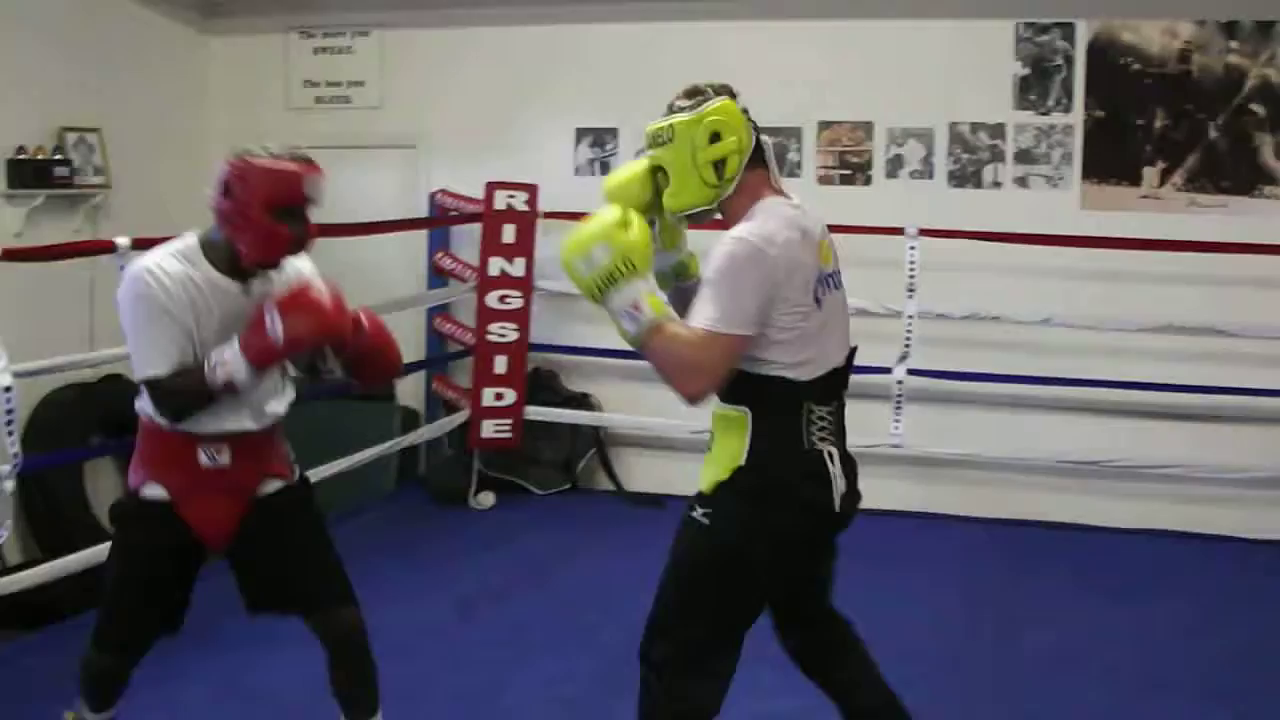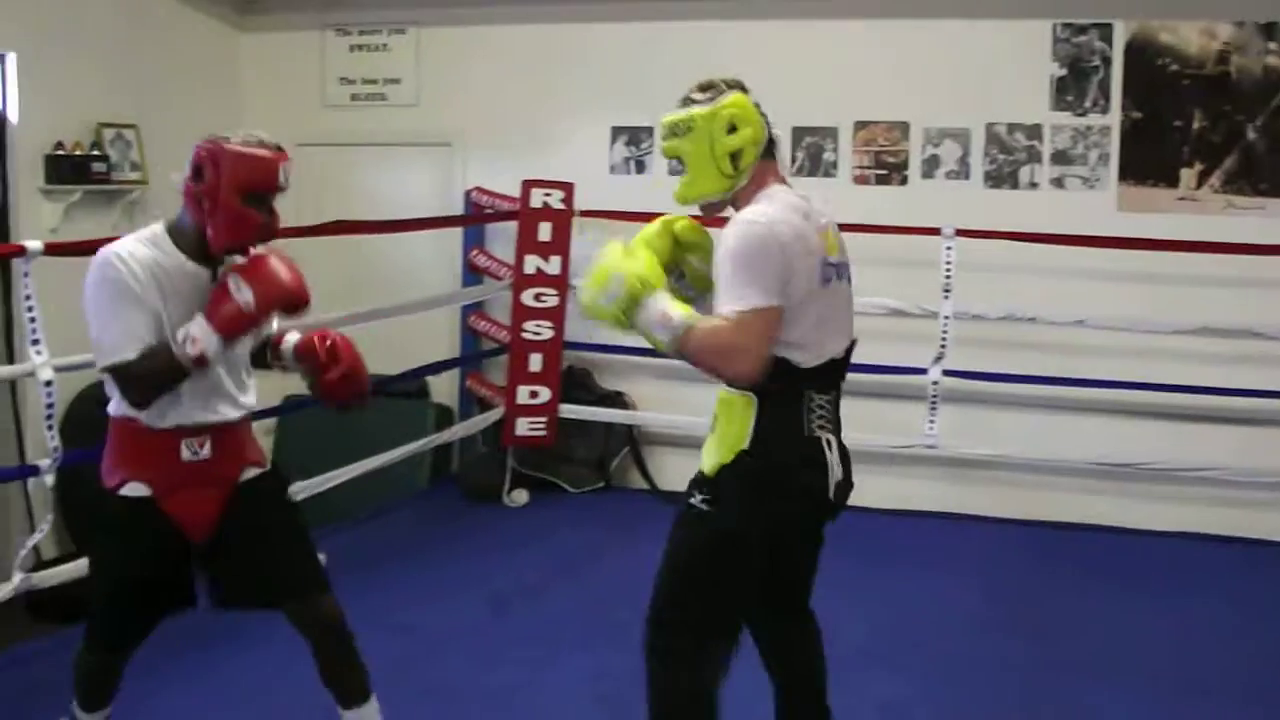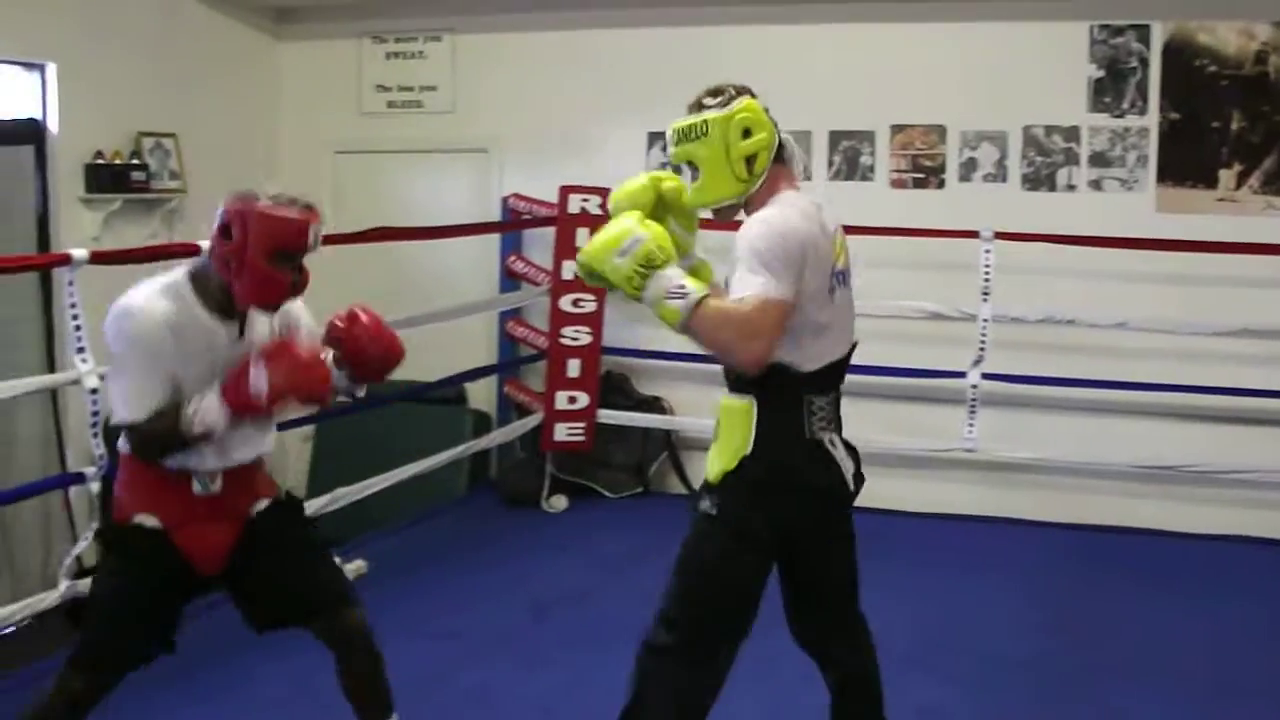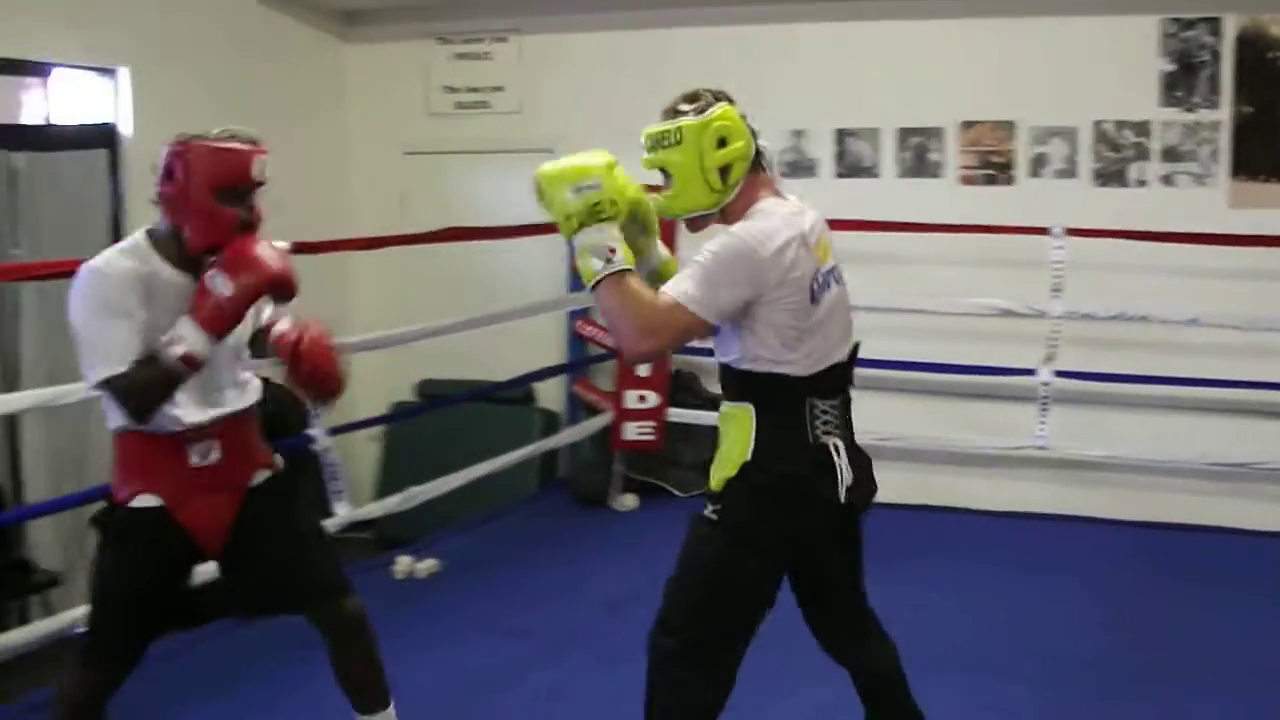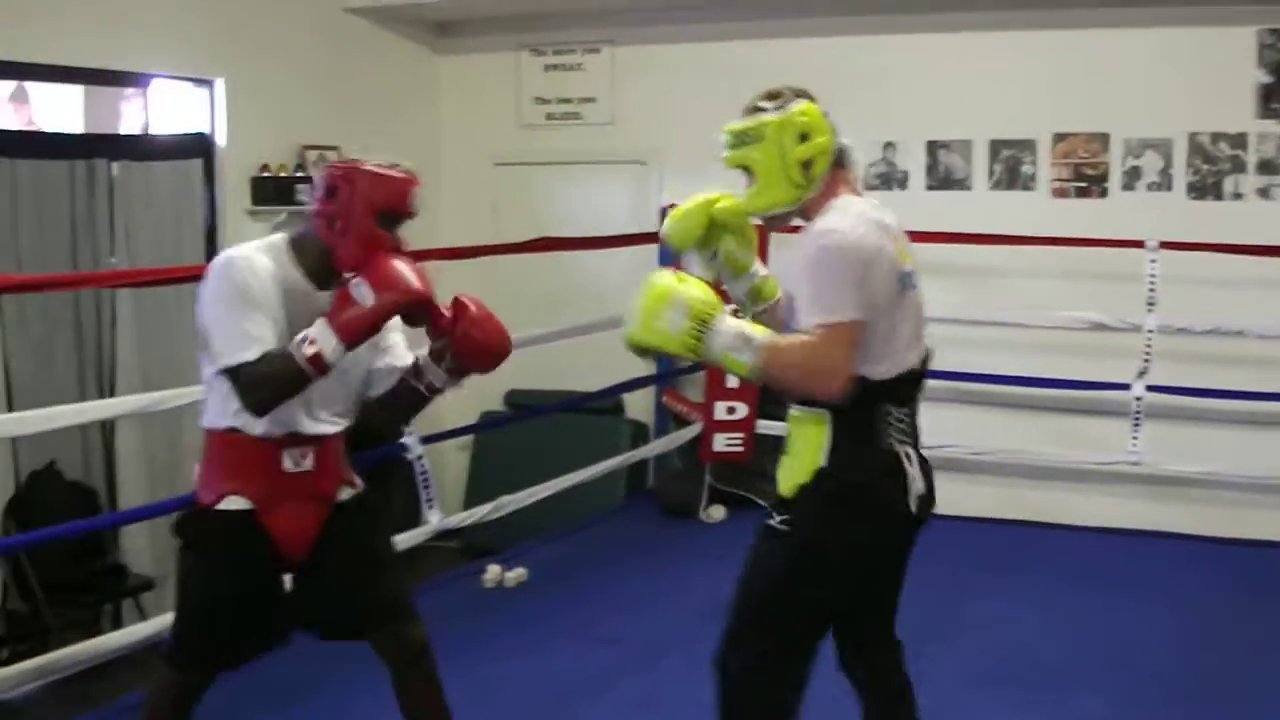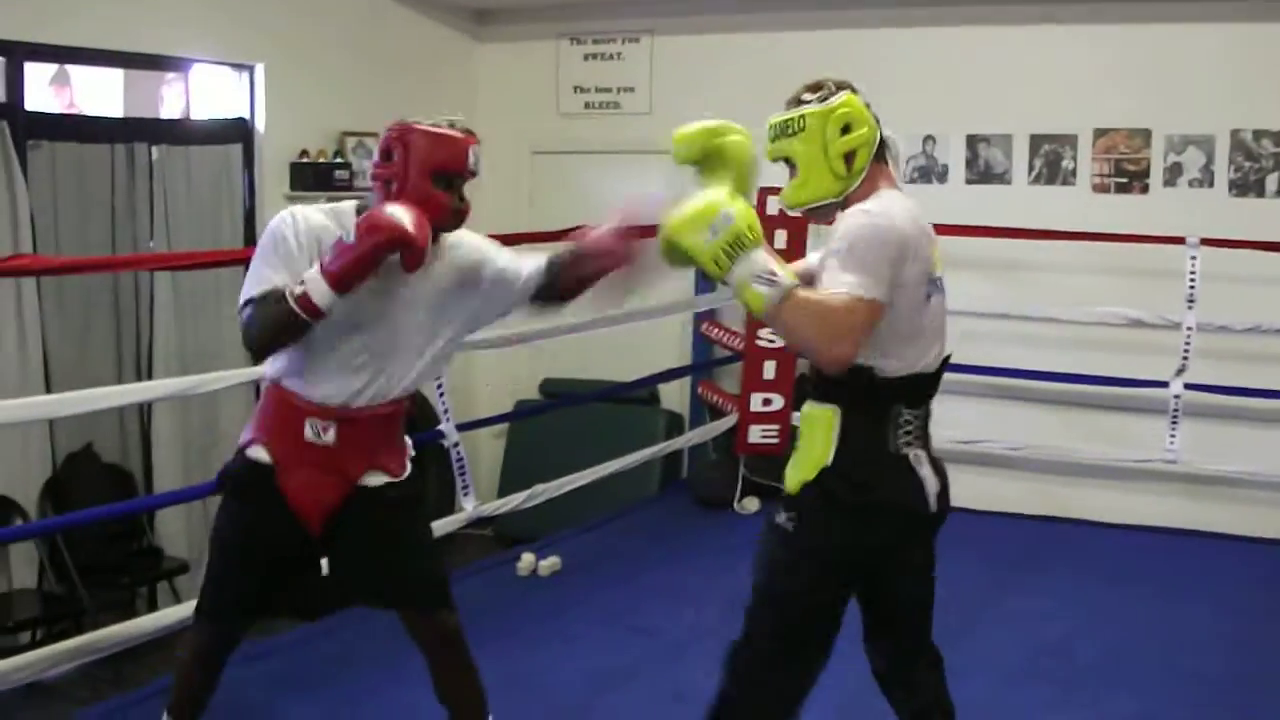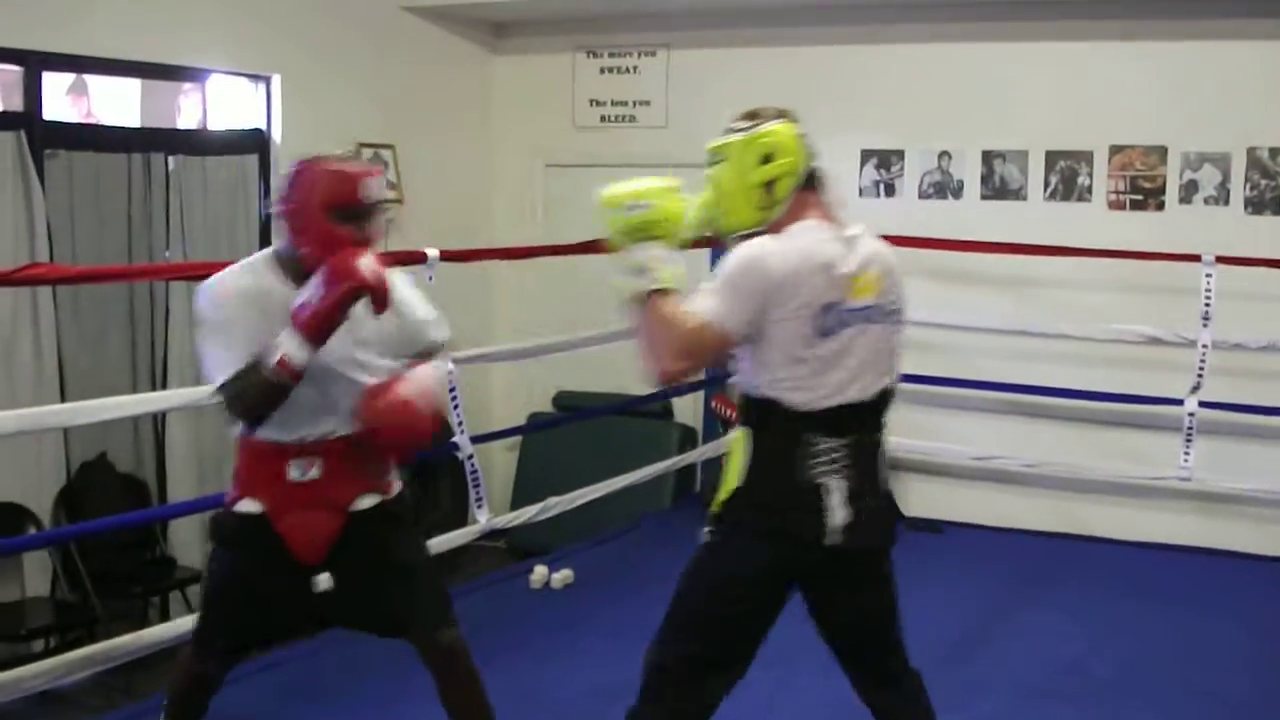
dt=0.3s
person 1, frame 1
left shoulder: (751, 244)
right shoulder: (802, 228)
left elbow: (695, 375)
right elbow: (723, 322)
left wrist: (624, 288)
right wrist: (660, 247)
left hip: (762, 486)
right hip: (817, 472)
left knee: (678, 654)
right knee: (808, 620)
person 1, frame 2
left shoulder: (756, 228)
right shoulder: (812, 220)
left elbow: (743, 359)
left wrist: (648, 304)
right wrist: (697, 277)
left hip: (759, 468)
right hip: (814, 461)
left knee: (681, 640)
right knee: (783, 618)
person 1, frame 3
left shoulder: (774, 229)
right shoulder: (811, 221)
left elbow: (746, 344)
right elbow: (736, 313)
left wrist: (654, 278)
right wrist: (677, 251)
left hip: (767, 470)
right hip: (819, 463)
left knee: (684, 648)
right knee: (830, 620)
person 1, frame 4
left shoulder: (746, 244)
right shoulder: (799, 221)
left elbow: (643, 337)
right elbow: (696, 307)
left wrist: (594, 234)
right wrist: (645, 248)
left hip: (771, 478)
right hip: (828, 467)
left knee: (687, 650)
right knee: (846, 620)
person 1, frame 5
left shoulder: (832, 239)
right shoulder: (872, 225)
left elbow: (825, 375)
left wrist: (714, 333)
right wrist: (737, 268)
left hip: (840, 491)
right hip: (890, 483)
left knee: (755, 662)
right knee: (871, 650)
person 1, frame 6
left shoulder: (871, 223)
right shoulder: (895, 220)
left elbow: (831, 344)
right elbow: (800, 295)
left wrist: (739, 257)
right wrist: (731, 204)
left hip: (845, 488)
right hip: (905, 483)
left knee: (767, 665)
right knee: (907, 659)
person 1, frame 7
left shoulder: (765, 261)
right shoulder: (879, 257)
left elbow: (671, 360)
left wrist: (649, 254)
left hip: (771, 513)
right hip: (861, 510)
person 2, frame 1
left shoulder: (292, 273)
right shoulder: (158, 278)
left elbow: (329, 369)
right elbow: (168, 401)
left wrist: (356, 346)
right wrist: (257, 347)
left hip: (260, 468)
right hip: (172, 477)
left knee: (341, 622)
right knee: (119, 640)
person 2, frame 2
left shoulder: (247, 263)
right shoulder: (122, 265)
right elbow: (136, 387)
left wrist: (307, 351)
right wrist: (219, 321)
left hip: (235, 461)
right hip: (147, 474)
left knee: (320, 611)
right knee: (109, 639)
person 2, frame 3
left shoulder: (280, 309)
right shoulder: (141, 316)
left elbow: (307, 380)
right elbow: (143, 443)
left wrist: (351, 362)
right wrist: (235, 398)
left hip: (248, 496)
right hip: (160, 508)
left knee: (348, 628)
right knee: (95, 668)
person 2, frame 4
left shoulder: (240, 262)
right shoulder: (106, 277)
right elbow: (135, 401)
left wrist: (292, 340)
right wrist: (206, 318)
left hip: (244, 466)
right hip: (156, 483)
left knee: (342, 610)
right knee: (105, 660)
person 2, frame 5
left shoulder: (369, 288)
right shoulder: (244, 270)
left elbow: (392, 409)
right elbow: (259, 392)
left wrist: (450, 362)
right wrist: (343, 324)
left hip: (328, 480)
right hip: (241, 488)
left knee: (405, 638)
right knee: (194, 661)
person 2, frame 6
left shoulder: (456, 254)
right shoulder: (301, 229)
left elbow: (548, 280)
right elbow: (257, 339)
left wrist: (598, 251)
right wrist: (339, 271)
left hip: (375, 457)
right hip: (283, 451)
left knee: (436, 624)
right knee: (220, 619)
person 2, frame 7
left shoulder: (380, 282)
right shoulder: (229, 292)
left elbow: (431, 353)
right elbow: (247, 407)
left wrist: (416, 389)
right wrist: (312, 320)
left hip: (362, 487)
right hip: (270, 493)
left knee: (441, 639)
right knee: (214, 649)
